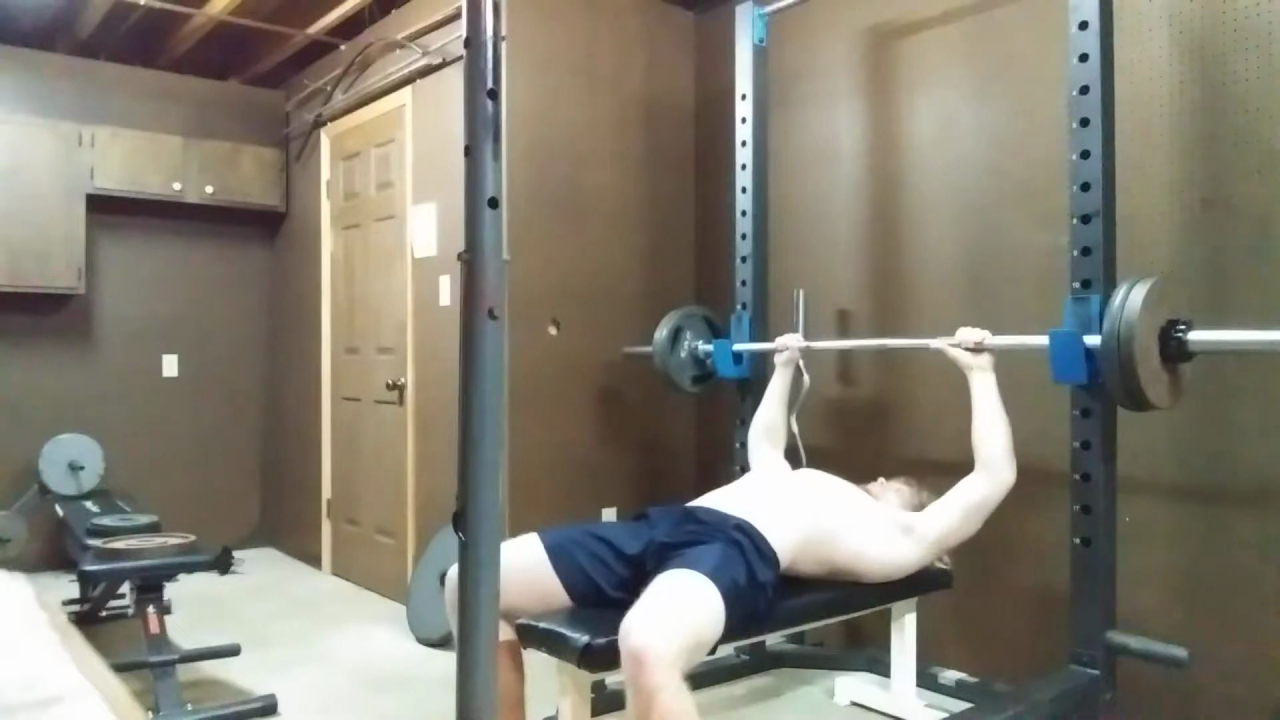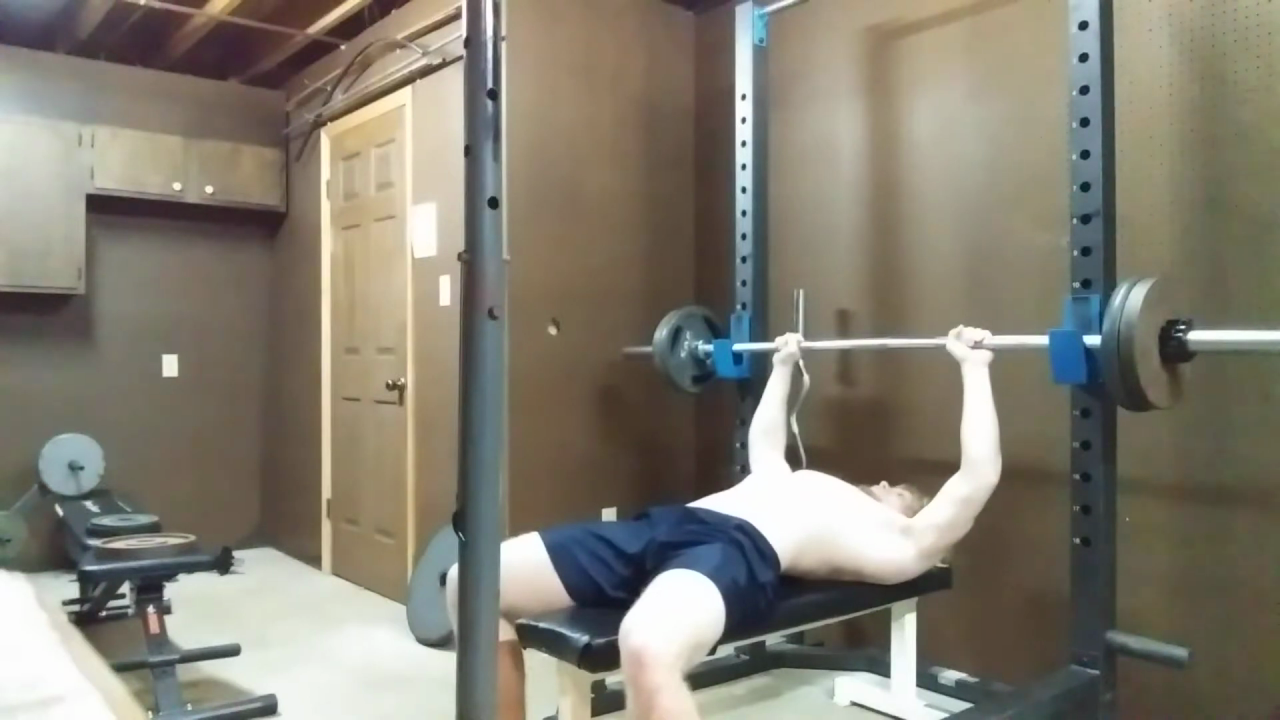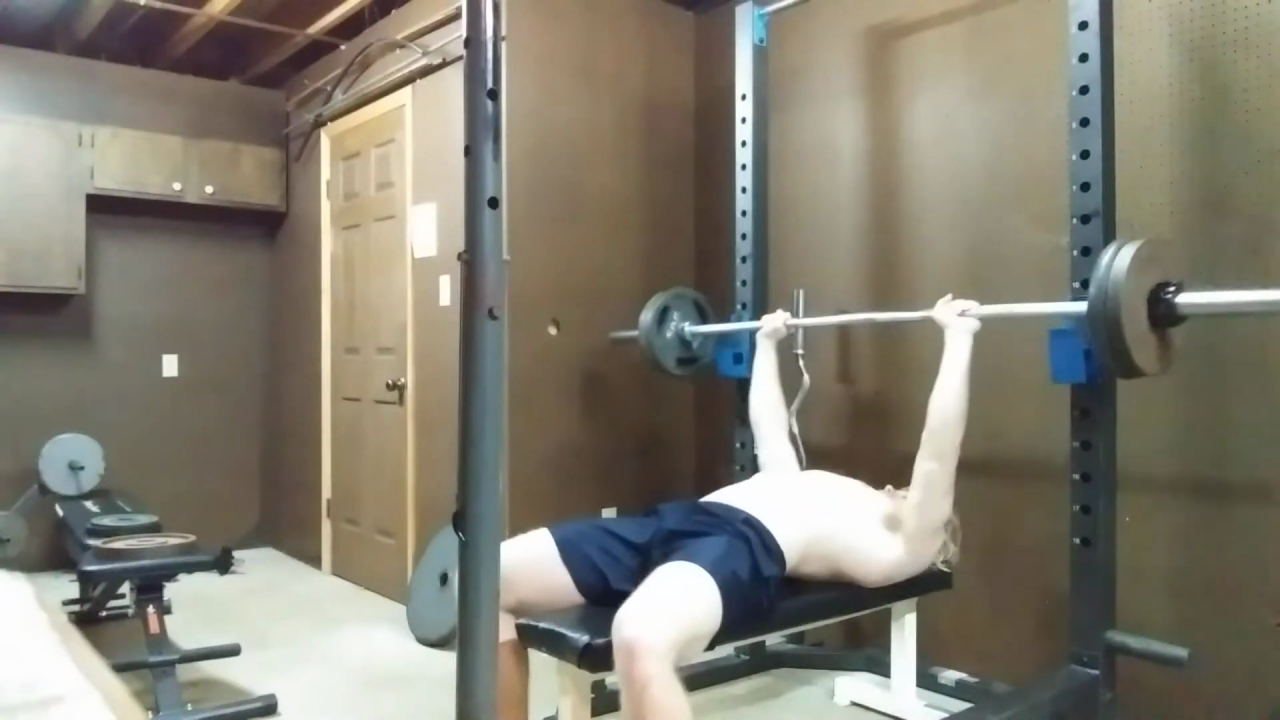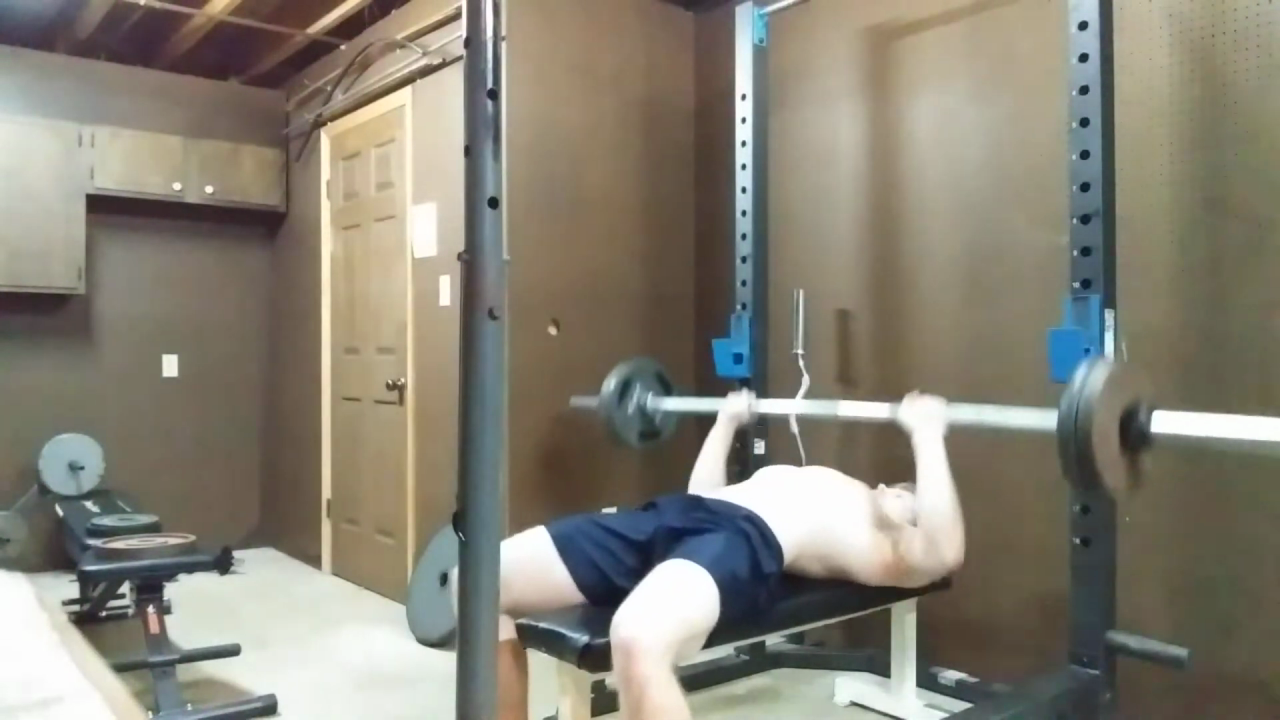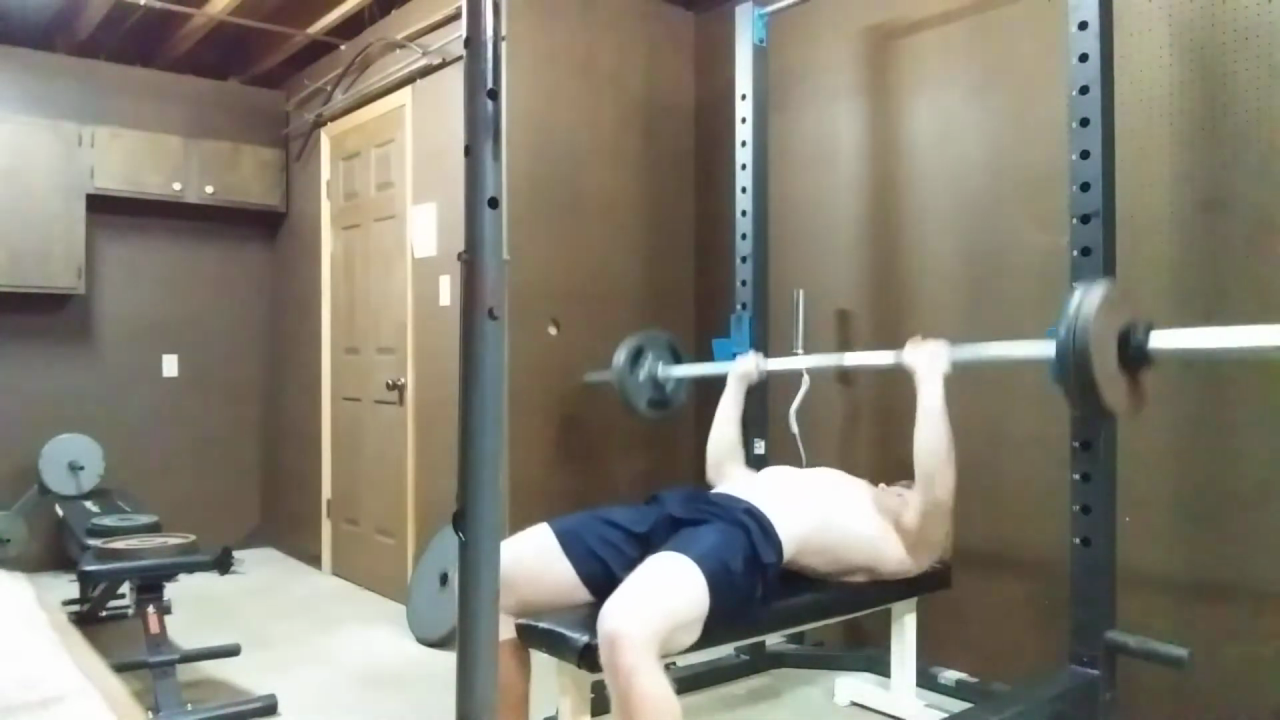
dt=1s
person 1, frame 1
left shoulder: (902, 536)
right shoulder: (817, 500)
left elbow: (995, 476)
right elbow: (763, 445)
left wrist: (979, 373)
right wrist: (784, 368)
left hip: (741, 551)
right hip: (671, 525)
left knee: (646, 648)
person 1, frame 2
left shoulder: (904, 542)
right shoulder: (811, 495)
left elbow: (978, 475)
right elbow: (764, 446)
left wrist: (973, 367)
right wrist: (783, 366)
right hip: (672, 525)
left knee: (647, 648)
person 1, frame 3
left shoulder: (899, 549)
right shoulder: (810, 497)
left elbow: (939, 453)
right elbow: (770, 432)
left wrist: (957, 337)
right wrist: (766, 342)
left knee: (640, 641)
person 1, frame 4
left shoulder: (893, 551)
right shoulder: (834, 505)
left elbow: (943, 552)
right elbow: (705, 491)
left wrist: (927, 437)
right wrist: (726, 421)
left knee: (637, 642)
person 1, frame 5
left shoulder: (903, 547)
right shoulder: (830, 509)
left elbow: (939, 491)
right elbow: (724, 468)
left wrist: (929, 379)
right wrist: (737, 384)
left knee: (623, 634)
